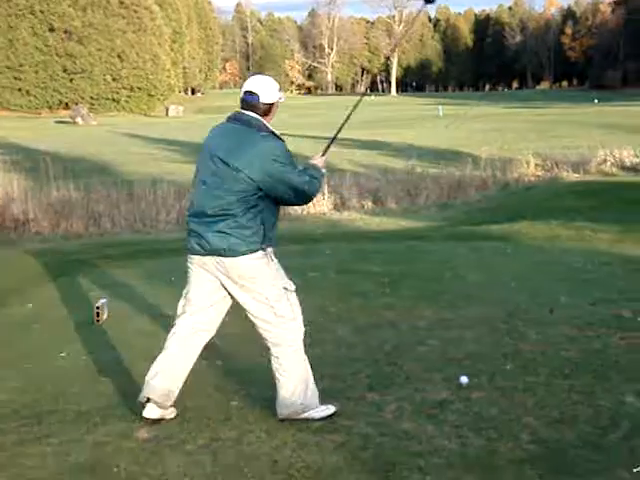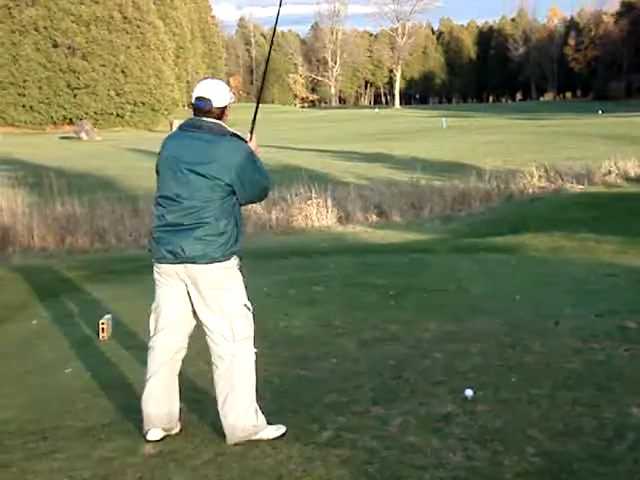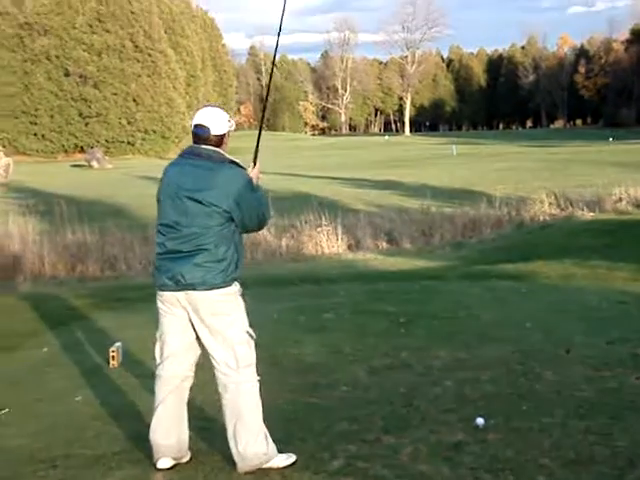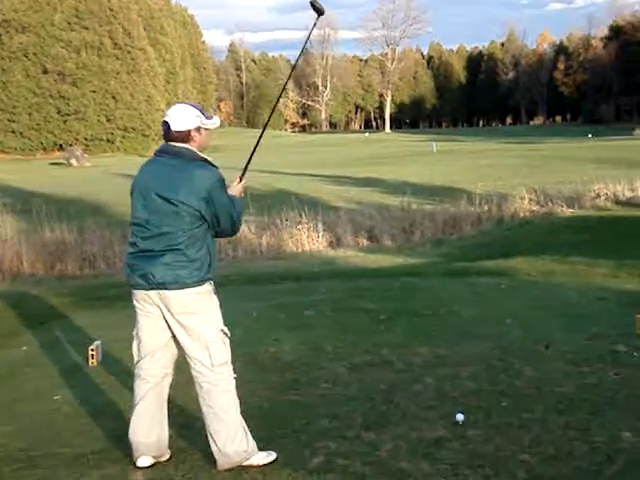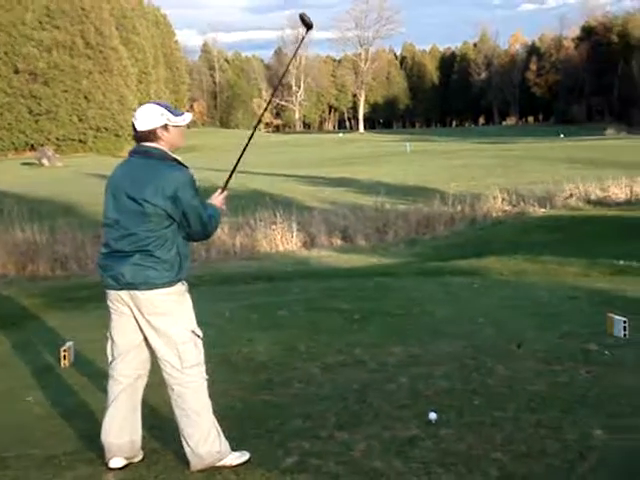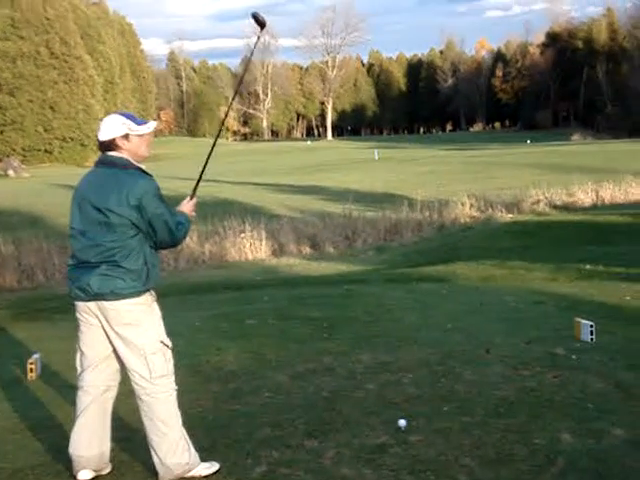
dt=0.3s
person 1, frame 1
left shoulder: (218, 134)
right shoulder: (269, 146)
right elbow: (299, 191)
right wrist: (315, 170)
left hip: (202, 249)
right hip: (244, 254)
left knee: (191, 323)
right knee: (283, 323)
left ankle: (157, 398)
right ankle: (297, 402)
person 1, frame 2
left shoulder: (171, 144)
right shoulder: (234, 150)
right elbow: (259, 189)
right wrist: (252, 155)
left hip: (168, 257)
right hip: (213, 260)
left knee: (165, 339)
right knee: (233, 342)
left ankle: (158, 421)
right ankle: (242, 424)
person 1, frame 3
left shoulder: (171, 172)
right shoulder: (233, 177)
right elbow: (256, 220)
right wrist: (255, 186)
left hip: (170, 285)
right hip: (213, 287)
left knee: (171, 368)
right knee: (237, 370)
left ankle: (167, 448)
right ankle: (253, 452)
person 1, frame 4
left shoulder: (146, 171)
right shoulder: (204, 176)
right elbow: (228, 225)
right wrist: (234, 197)
left hip: (144, 283)
right hip: (187, 286)
left knee: (150, 366)
right knee: (213, 368)
left ankle: (147, 446)
right ankle: (233, 450)
person 1, frame 5
left shoulder: (121, 172)
right shoulder: (174, 175)
right elbow: (200, 228)
left wrist: (201, 206)
right wrist: (214, 208)
left hip: (118, 283)
right hip: (159, 286)
left knee: (124, 367)
right knee: (185, 368)
left ankle: (119, 447)
right ankle: (207, 451)
person 1, frame 6
left shoulder: (87, 183)
right shoulder: (139, 184)
right elbow: (168, 236)
left wrist: (170, 214)
right wrist: (183, 215)
left hip: (87, 294)
right hip: (126, 296)
left knee: (94, 378)
right knee: (155, 380)
